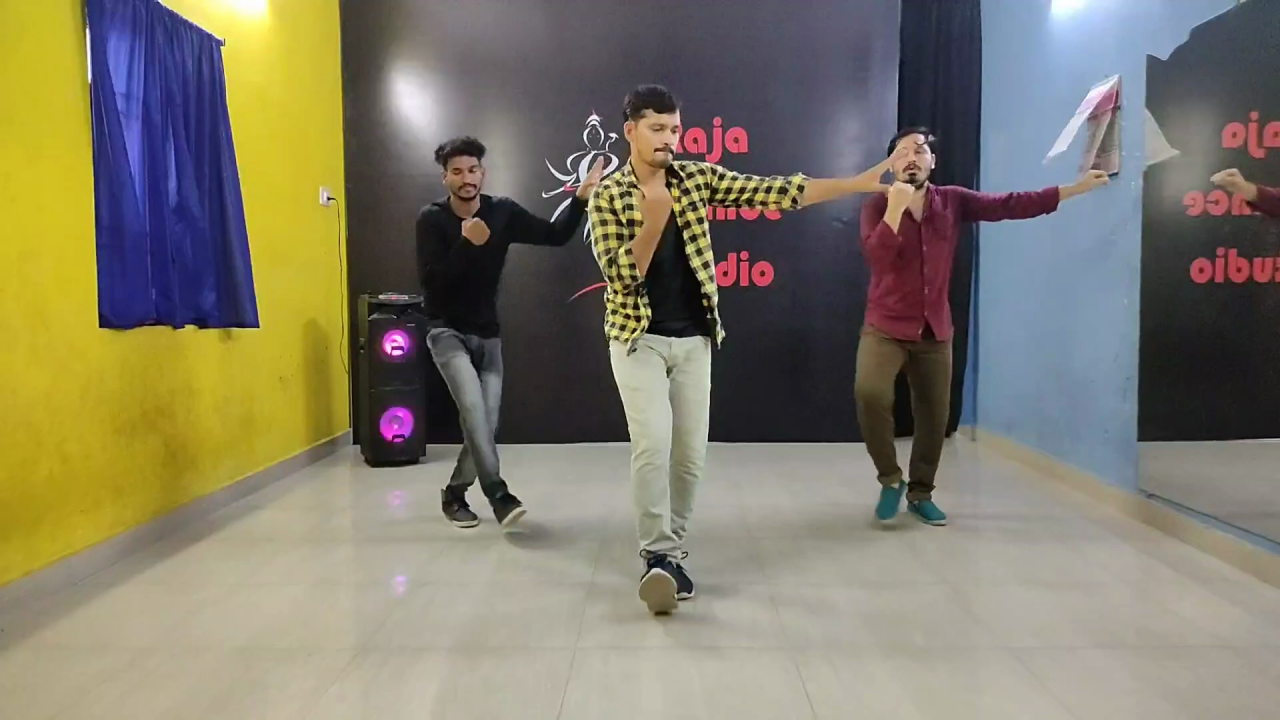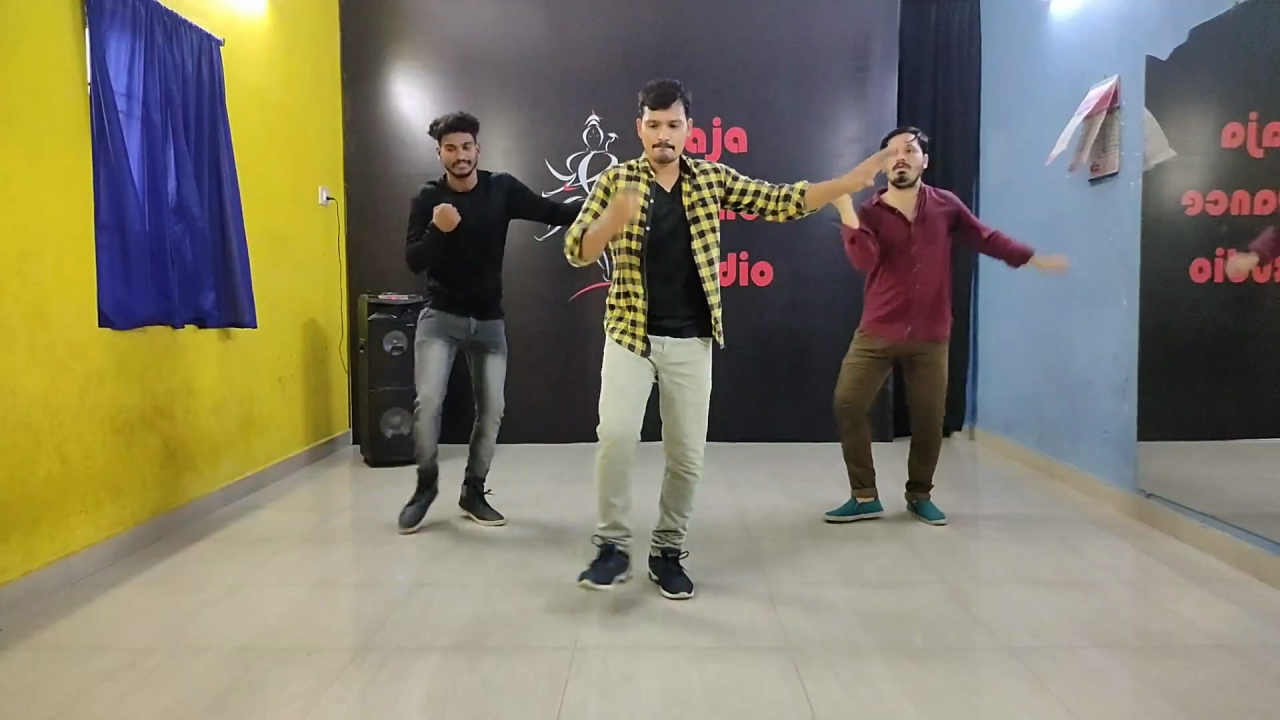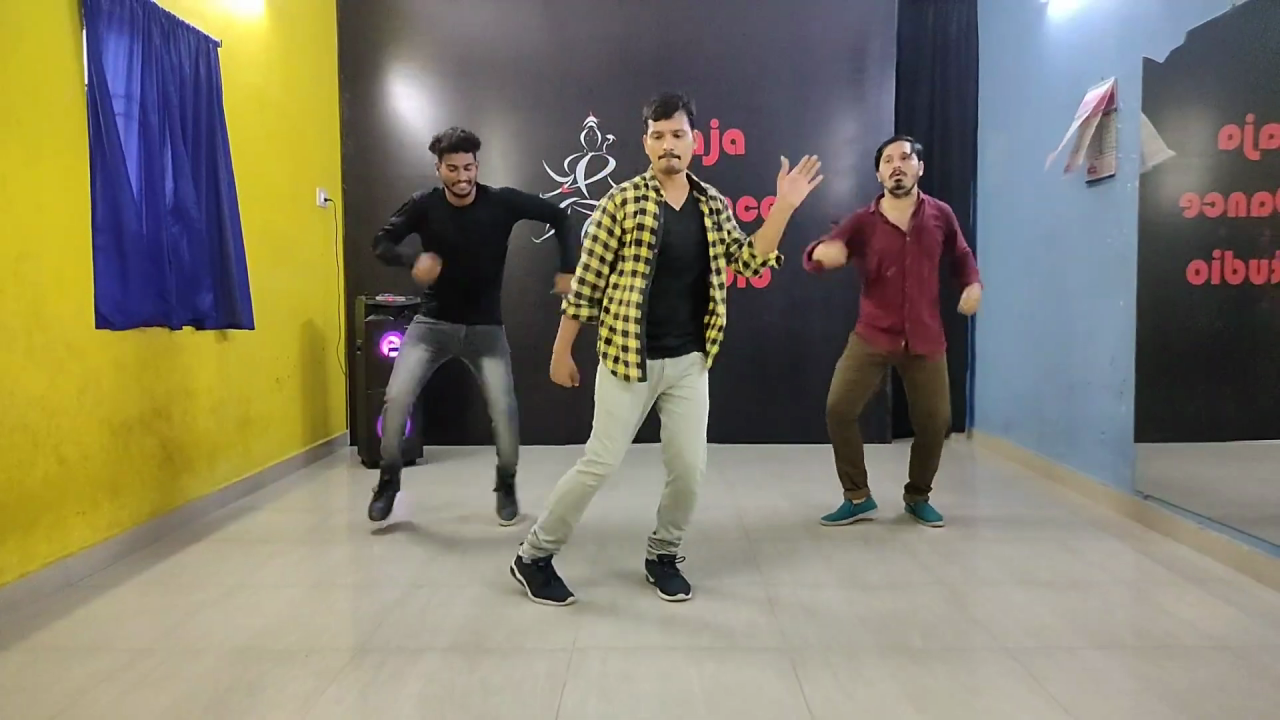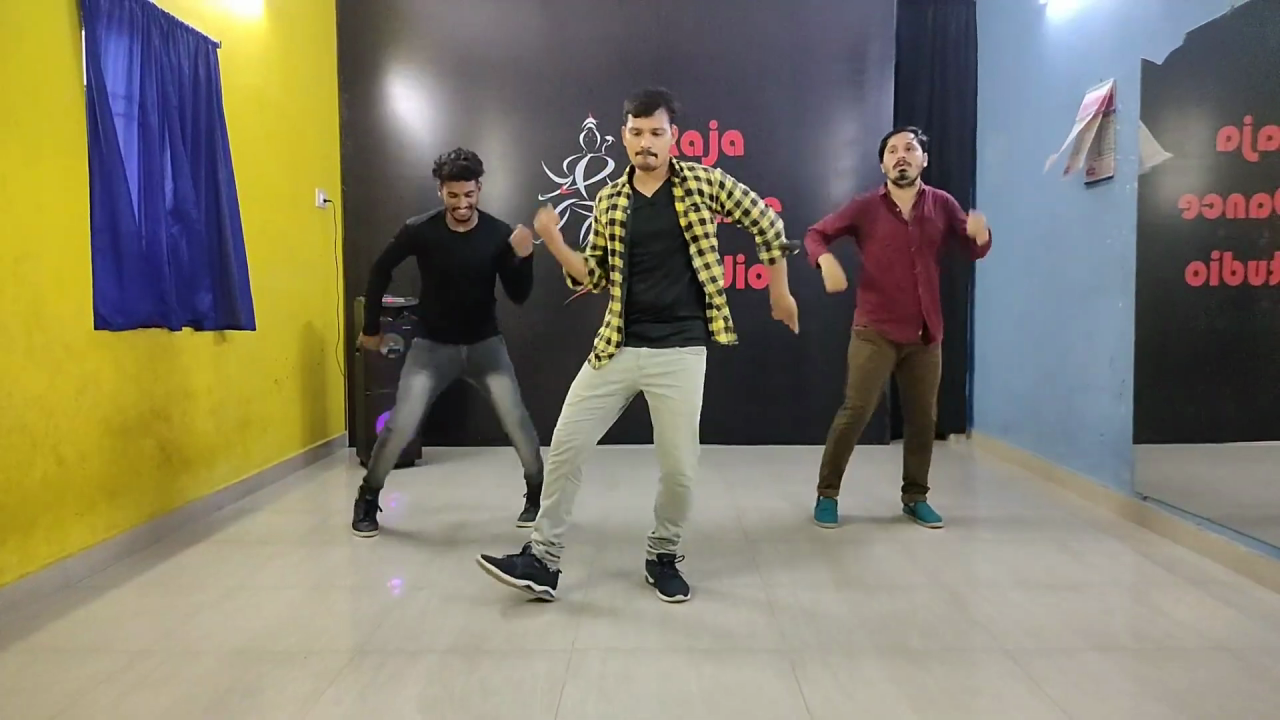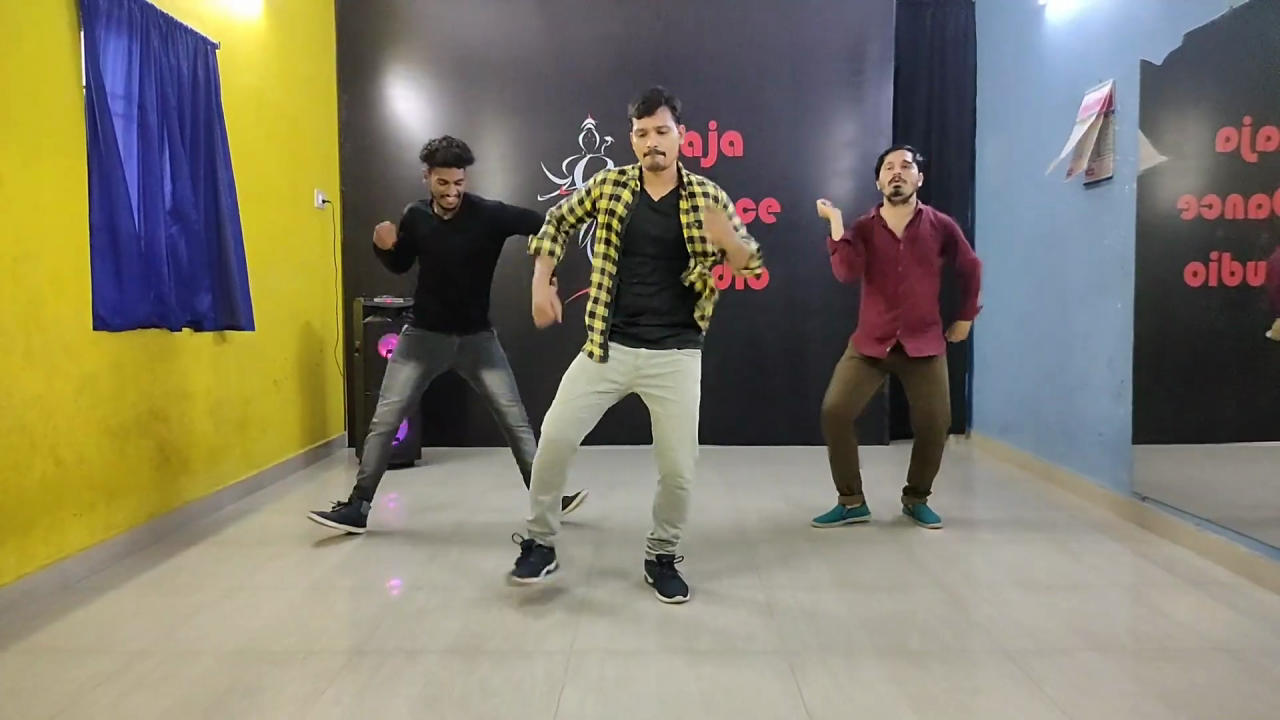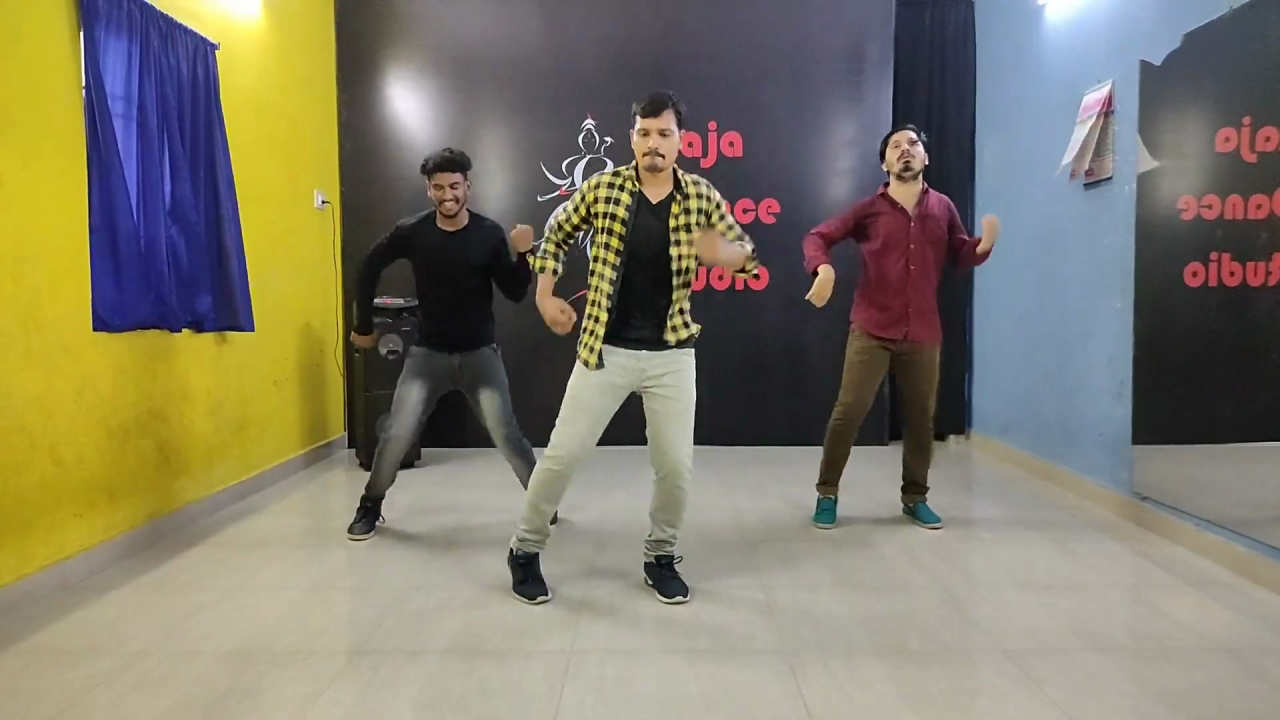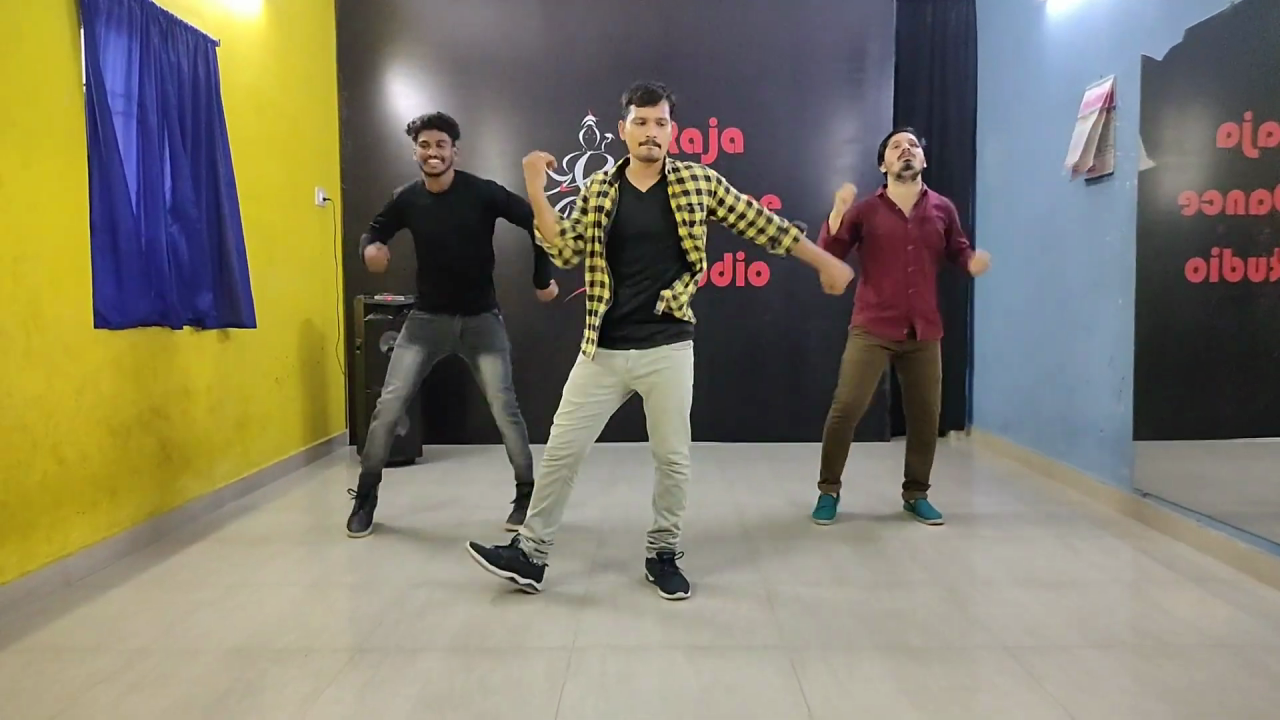
dt=0.2s
person 1, frame 1
left shoulder: (698, 177)
right shoulder: (607, 194)
left elbow: (774, 192)
right elbow: (624, 275)
left wrist: (860, 183)
right wrist: (653, 219)
left hip: (693, 339)
right hip: (637, 338)
left knee: (691, 454)
right knee: (653, 442)
left ankle: (670, 554)
right ankle: (658, 556)
person 1, frame 2
left shoulder: (710, 178)
right shoulder: (615, 181)
left elbow: (780, 201)
right elbow: (578, 252)
left wrist: (850, 182)
right wrist: (614, 218)
left hip: (691, 340)
right hip: (631, 335)
left knee: (687, 456)
right knee: (618, 433)
left ankle: (667, 551)
right ankle: (613, 545)
person 1, frame 3
left shoulder: (710, 202)
right shoulder: (622, 201)
left elbow: (751, 262)
right elbow: (586, 279)
left wrist: (784, 205)
right wrist: (563, 349)
left hip: (688, 361)
right hip: (627, 357)
left knee: (689, 471)
right knee: (599, 465)
left ankle: (662, 556)
right ankle: (536, 555)
person 1, frame 4
left shoulder: (705, 182)
right shoulder: (610, 201)
left elbow: (766, 222)
right elbow: (592, 278)
left wrist: (780, 288)
right wrist: (553, 242)
left hip: (680, 353)
right hip: (618, 349)
left knee: (679, 468)
right knee: (567, 445)
left ankle: (663, 556)
right ankle: (542, 560)
person 1, frame 5
left shoulder: (707, 195)
right shoulder: (609, 186)
left elbow: (747, 261)
right elbow: (558, 223)
left wrist: (728, 239)
right wrist: (541, 284)
left hip: (676, 355)
right hip: (609, 348)
left knee: (678, 469)
right knee: (556, 439)
left ankle: (662, 558)
right ankle: (540, 541)
person 1, frame 6
left shoulder: (701, 198)
right shoulder: (602, 188)
left elbow: (743, 252)
right elbow: (556, 237)
left wrist: (725, 252)
right wrist: (545, 295)
left hip: (671, 355)
right hip: (605, 351)
left knee: (675, 466)
right knee: (562, 454)
left ankle: (660, 557)
right ankle: (526, 550)
person 1, frame 7
left shoulder: (699, 182)
right shoulder: (598, 188)
left elbow: (758, 222)
right elbow: (564, 254)
left wrist: (823, 260)
right wrist: (536, 190)
left hip: (668, 349)
right hip: (606, 348)
left knee: (672, 459)
right knee: (562, 449)
left ankle: (662, 554)
right ankle: (529, 553)
person 2, frame 1
left shoulder: (502, 212)
right shoulder: (431, 219)
left elbow: (555, 236)
right elbow: (431, 281)
left wrist: (581, 197)
right wrist: (466, 244)
left hip: (487, 335)
right hip: (447, 332)
left knee: (485, 424)
right knee: (474, 410)
left ankle: (455, 494)
right ankle: (500, 496)
person 2, frame 2
left shoulder: (502, 188)
right shoulder: (427, 197)
left elbow: (554, 213)
right elbow: (414, 261)
right wrist: (438, 230)
left hip: (488, 318)
right hip: (441, 315)
left knee: (492, 409)
right knee: (429, 400)
left ankle: (473, 493)
right ankle: (425, 487)
person 2, frame 3
left shoulder: (502, 201)
right shoulder: (422, 206)
left elbow: (559, 218)
right elbow: (382, 244)
left wrist: (567, 268)
right wrist: (413, 261)
left hip: (485, 326)
right hip: (434, 322)
left knee: (504, 408)
right knee: (397, 398)
left ankle: (505, 484)
right ankle: (388, 481)
person 2, frame 4
left shoulder: (498, 234)
right shoulder: (419, 230)
left elbow: (519, 296)
right elbow: (381, 270)
left wrist: (524, 258)
right wrist: (371, 326)
left hip: (484, 344)
right hip: (432, 345)
left knee: (517, 422)
right knee: (401, 426)
left ankle: (538, 496)
right ankle: (368, 501)
person 2, frame 5
left shoulder: (492, 215)
right shoulder: (415, 218)
left elbow: (547, 225)
right elbow: (400, 265)
right wrist: (385, 247)
left hip: (476, 337)
right hip: (424, 335)
left knee: (514, 416)
right knee: (385, 419)
right ankle: (357, 506)
person 2, frame 6
left shoulder: (490, 234)
right shoulder: (411, 232)
left elbow: (514, 294)
right elbow: (371, 266)
left wrist: (521, 256)
right wrist: (363, 323)
left hip: (479, 352)
right hip: (429, 353)
left knee: (506, 437)
right knee: (396, 436)
right ankle: (369, 508)
person 2, frame 7
left shoulder: (485, 192)
right shoulder: (406, 199)
left elbow: (537, 222)
right elbow: (374, 231)
left wrist: (543, 279)
right wrist: (370, 249)
left hip: (480, 319)
right hip: (427, 319)
left knee: (504, 409)
right knee: (388, 406)
left ankle: (527, 492)
right ankle: (366, 495)
person 3, frame 1
left shoulder: (953, 200)
right shoulder: (876, 207)
left elbow: (1011, 205)
right elbow: (878, 256)
left wrist: (1075, 188)
right wrist: (897, 207)
left hip: (934, 331)
right hip: (885, 329)
left knee: (935, 416)
right knee: (870, 395)
left ankle: (920, 493)
right ankle: (892, 481)
person 3, frame 2
left shoulder: (944, 204)
right shoulder: (869, 212)
left elbow: (986, 238)
right elbow: (866, 261)
left wrist: (1034, 260)
right wrist: (846, 211)
left hip: (929, 334)
right hip: (877, 331)
left knee: (929, 419)
right knee: (847, 405)
left ankle: (919, 495)
right ankle: (864, 496)
person 3, frame 3
left shoulder: (939, 214)
right shoulder: (863, 221)
left elbow: (961, 256)
right elbow: (812, 258)
left wrist: (973, 285)
right wrist: (824, 252)
left hip: (925, 341)
right hip: (871, 338)
left knee: (936, 422)
right knee: (839, 411)
left ankle: (918, 497)
right ankle: (857, 498)
person 3, frame 4
left shoulder: (942, 204)
right shoulder: (866, 207)
left elbow: (975, 249)
right elbow: (816, 235)
left wrist: (980, 232)
right wrist: (825, 260)
left hip: (926, 331)
right hip: (876, 330)
left knee: (922, 418)
right knee: (856, 409)
left ankle: (915, 497)
right ankle: (827, 494)
person 3, frame 5
left shoulder: (940, 225)
right shoulder: (863, 228)
left elbow: (969, 267)
right elbow: (846, 272)
left wrist: (966, 316)
right wrist: (835, 221)
left hip: (925, 346)
right hip: (869, 345)
left knee: (935, 425)
right knee: (834, 411)
left ankle: (916, 499)
right ankle: (851, 502)
person 3, frame 6
left shoulder: (942, 208)
right shoulder: (867, 209)
left elbow: (962, 256)
right elbow: (816, 238)
left wrist: (986, 243)
right wrist: (823, 270)
left hip: (922, 333)
right hip: (872, 330)
left knee: (920, 417)
right knee: (849, 410)
left ankle: (914, 497)
right ankle: (827, 492)
person 3, frame 7
left shoulder: (942, 209)
right shoulder: (865, 209)
left elbow: (957, 251)
right elbow: (830, 252)
left wrist: (974, 260)
right wrist: (837, 214)
left hip: (924, 331)
right hip: (872, 329)
left knee: (925, 416)
right knee: (847, 407)
left ankle: (916, 494)
right ankle: (828, 490)
